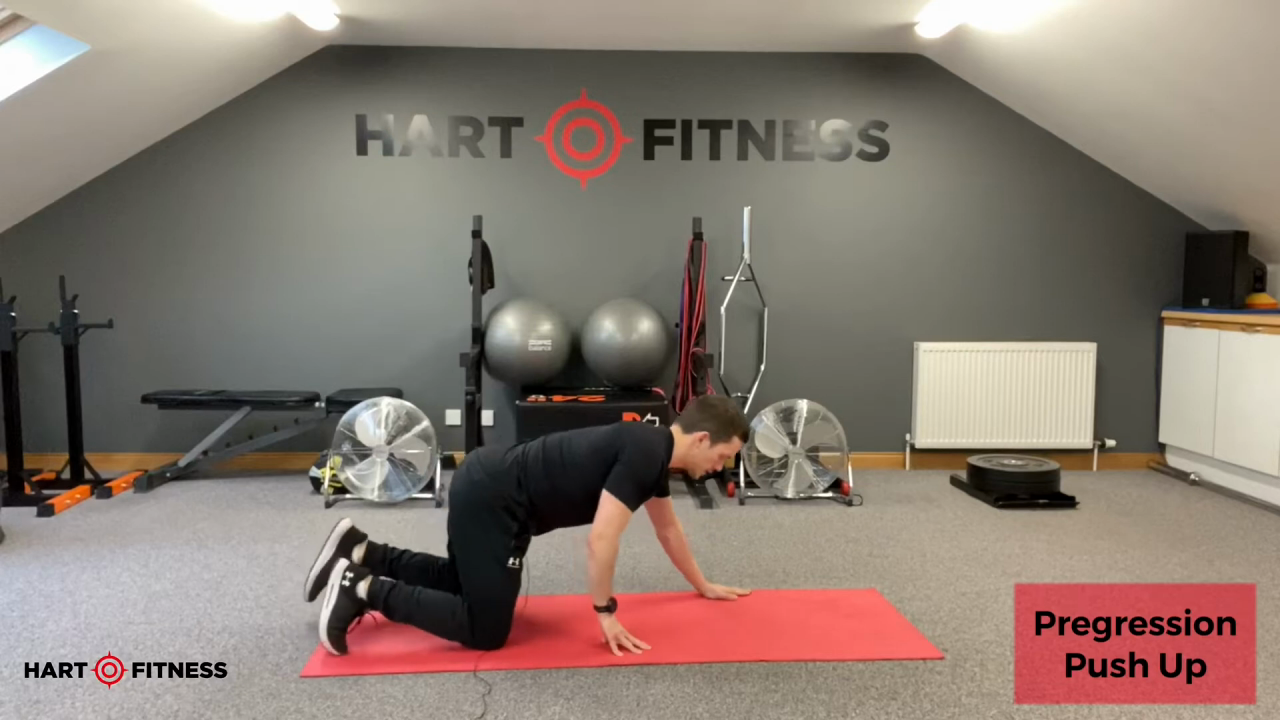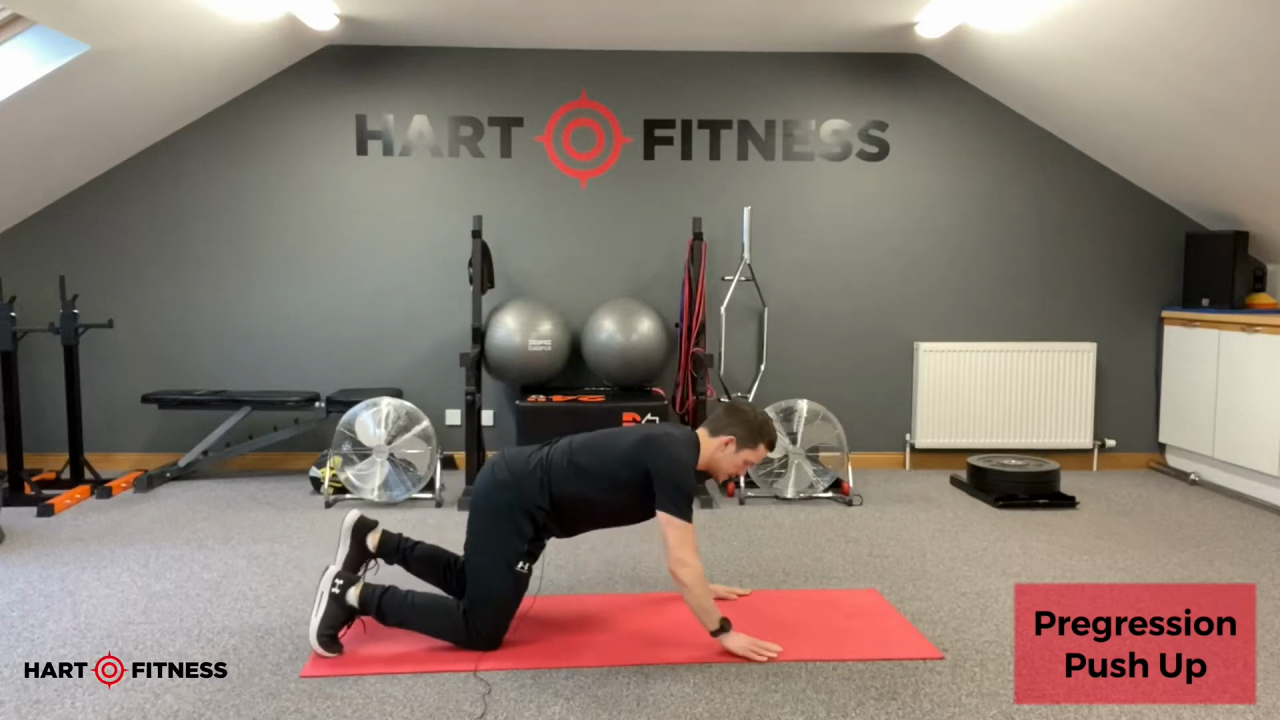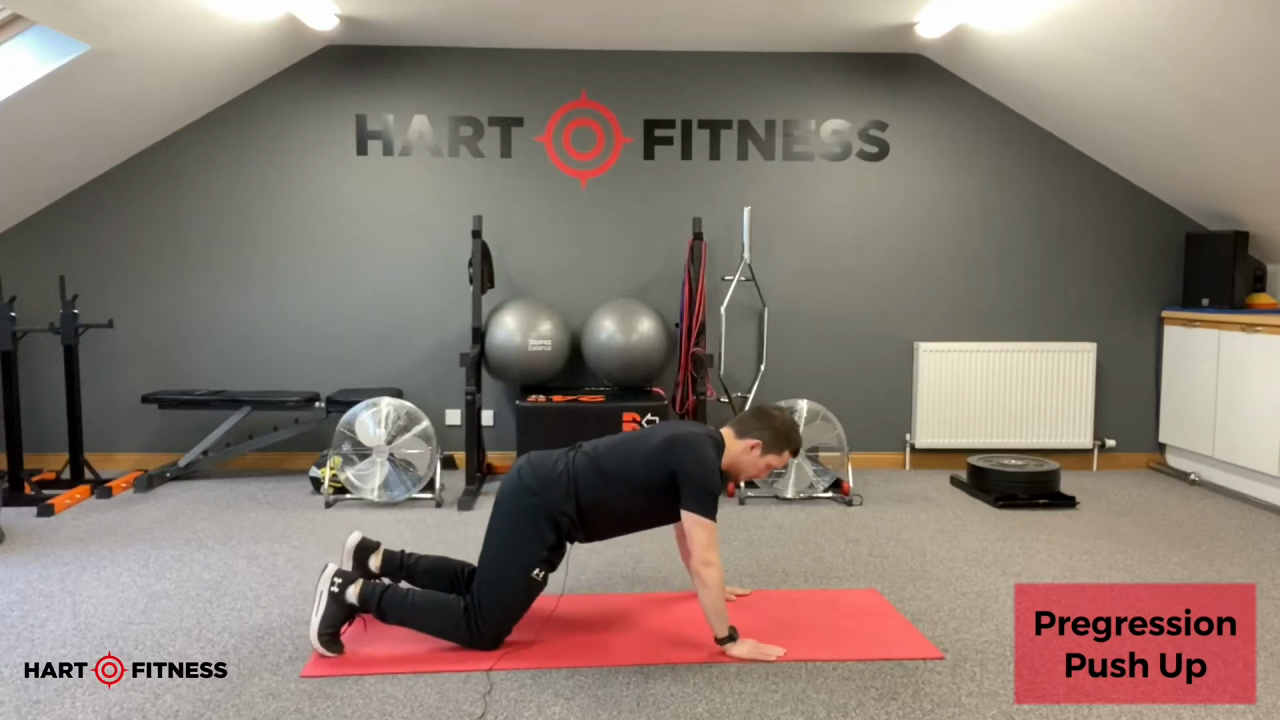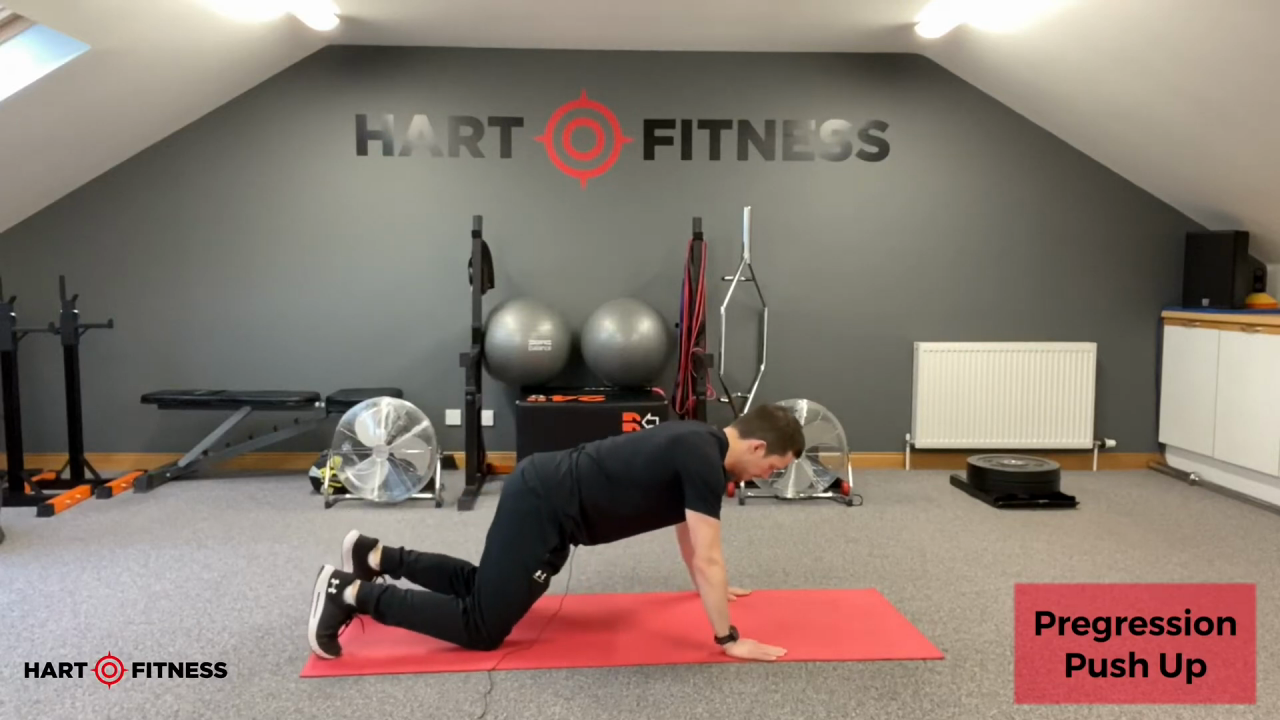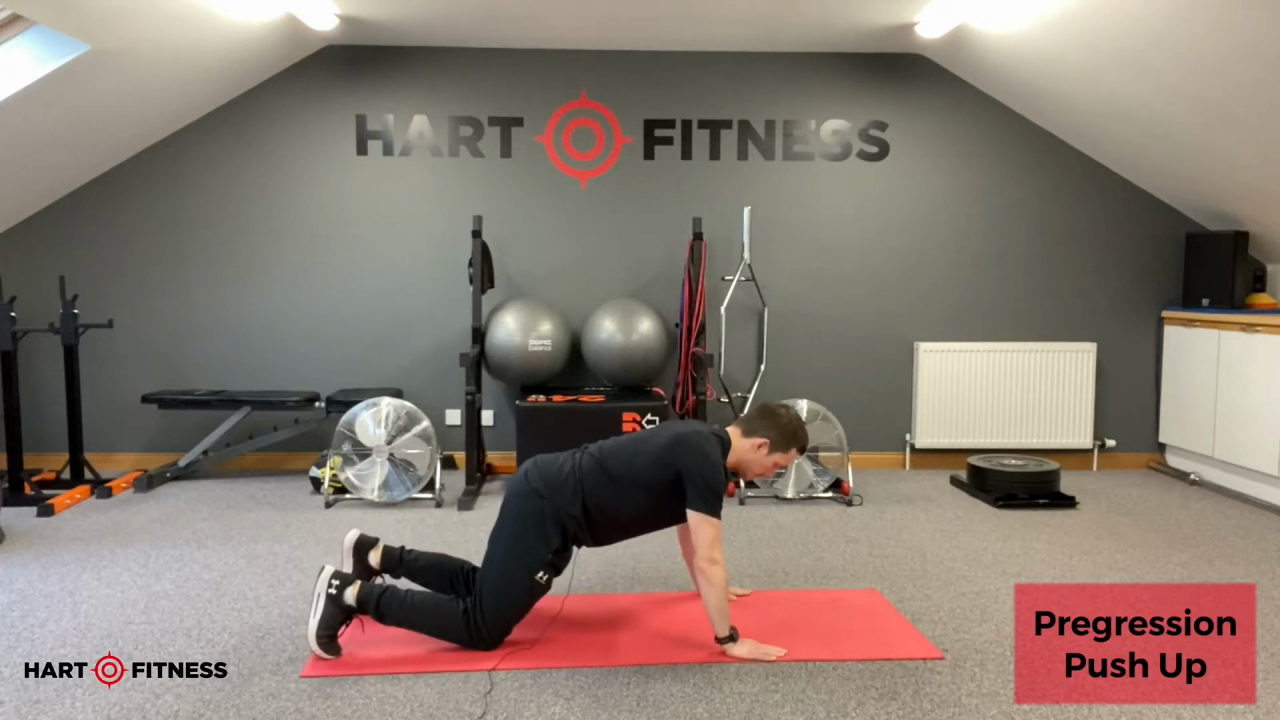
dt=0.5s
person 1, frame 1
left shoulder: (654, 453)
right shoulder: (645, 452)
left elbow: (668, 528)
right elbow: (601, 539)
left wrist: (704, 586)
right wrist: (605, 612)
left hip: (486, 486)
right hip: (489, 498)
left knee: (466, 585)
right knee: (487, 631)
left ankle: (360, 553)
right ankle: (362, 588)
person 1, frame 2
left shoulder: (675, 444)
right shoulder: (676, 461)
right elbow: (681, 563)
left wrist: (702, 587)
right wrist: (723, 632)
left hip: (512, 486)
right hip: (512, 499)
left knee: (475, 585)
right knee: (481, 629)
left ankle: (373, 539)
right ankle: (353, 594)
person 1, frame 3
left shoulder: (696, 443)
right shoulder: (701, 461)
left elbow: (685, 532)
right elbow: (704, 560)
left wrist: (710, 587)
right wrist: (728, 640)
left hip: (538, 489)
right hip: (539, 504)
left knee: (486, 588)
right knee: (482, 627)
left ankle: (376, 560)
right ankle: (352, 591)
person 1, frame 4
left shoulder: (698, 443)
right shoulder: (704, 462)
left elbow: (686, 530)
right elbow: (708, 558)
left wrist: (709, 587)
right wrist: (728, 639)
left hip: (541, 493)
right hip: (542, 507)
left knee: (484, 587)
right knee: (482, 627)
left ankle: (374, 557)
right ankle: (349, 592)
person 1, frame 5
left shoulder: (700, 441)
right shoulder: (706, 461)
left elbow: (688, 532)
right elbow: (708, 558)
left wrist: (710, 588)
right wrist: (728, 639)
left hip: (545, 492)
right hip: (546, 508)
left knee: (485, 589)
right knee: (482, 627)
left ankle: (375, 556)
right ankle: (350, 593)
